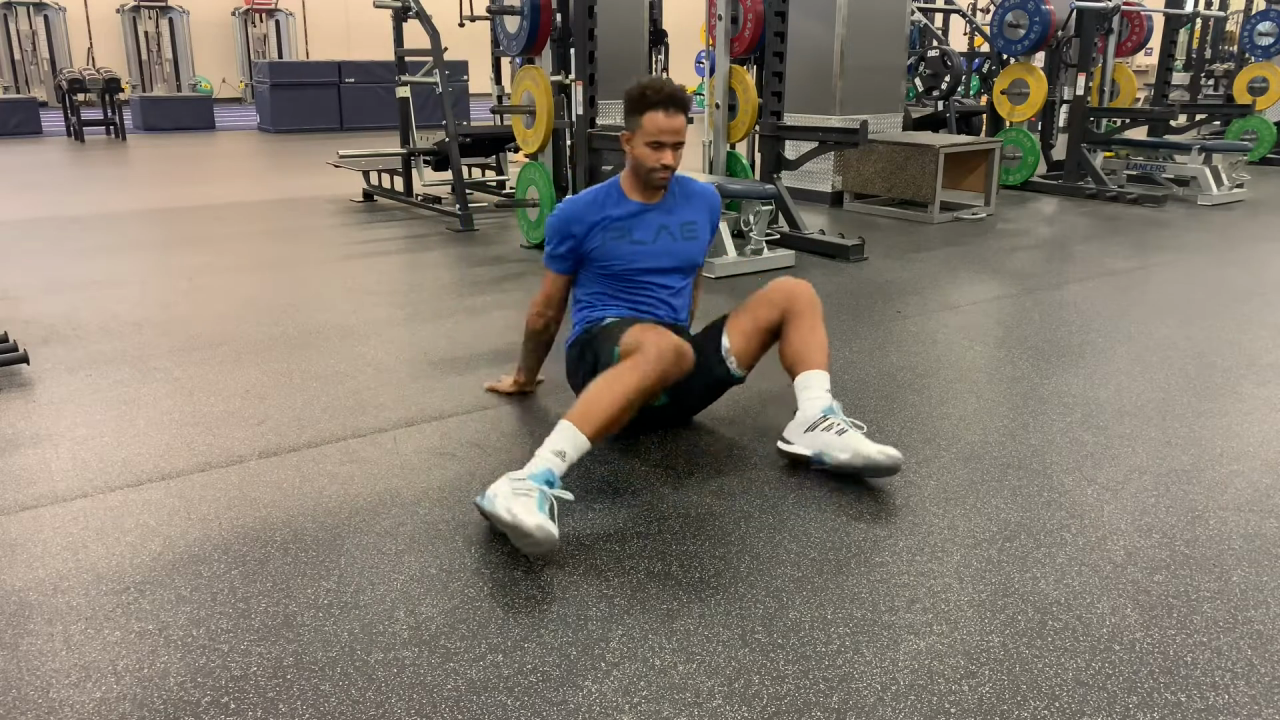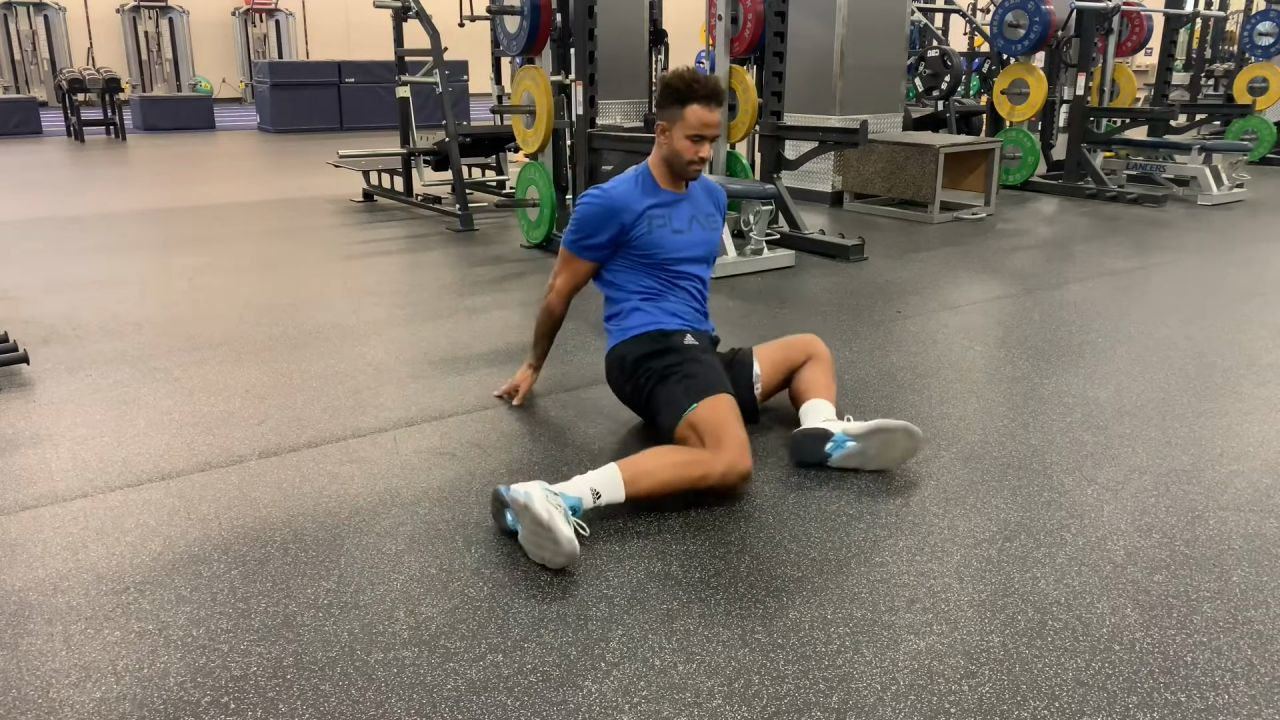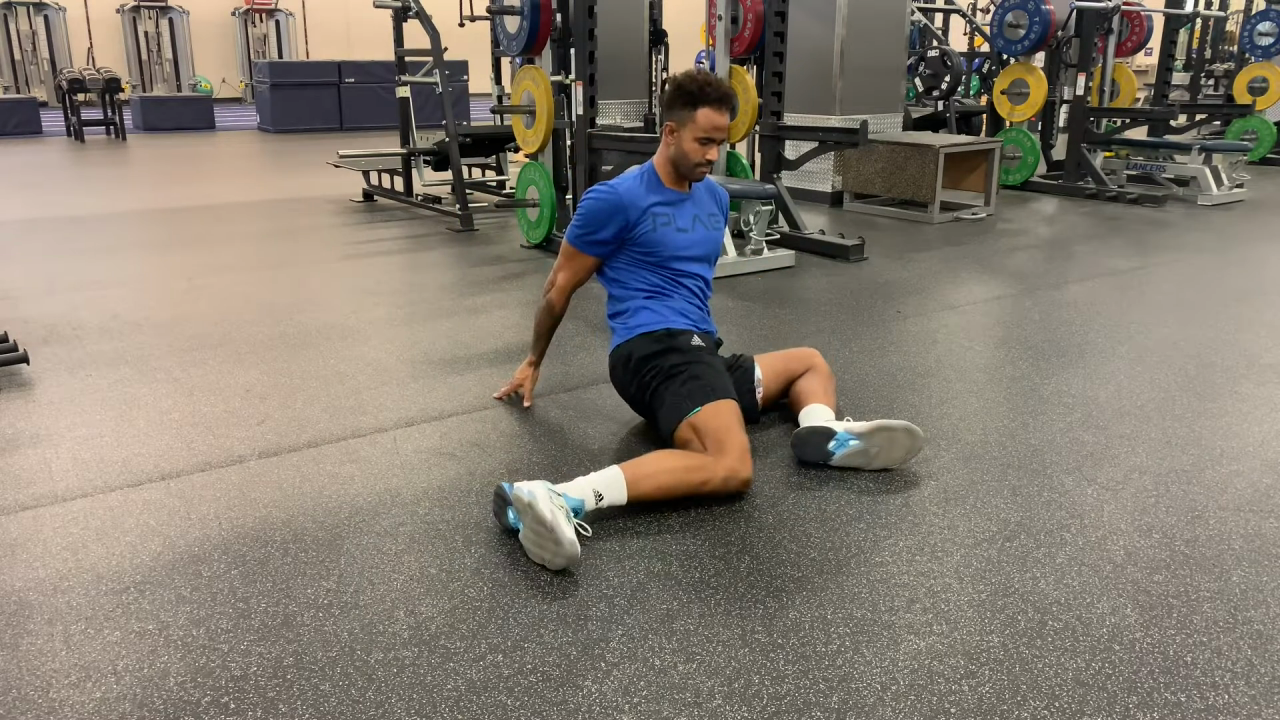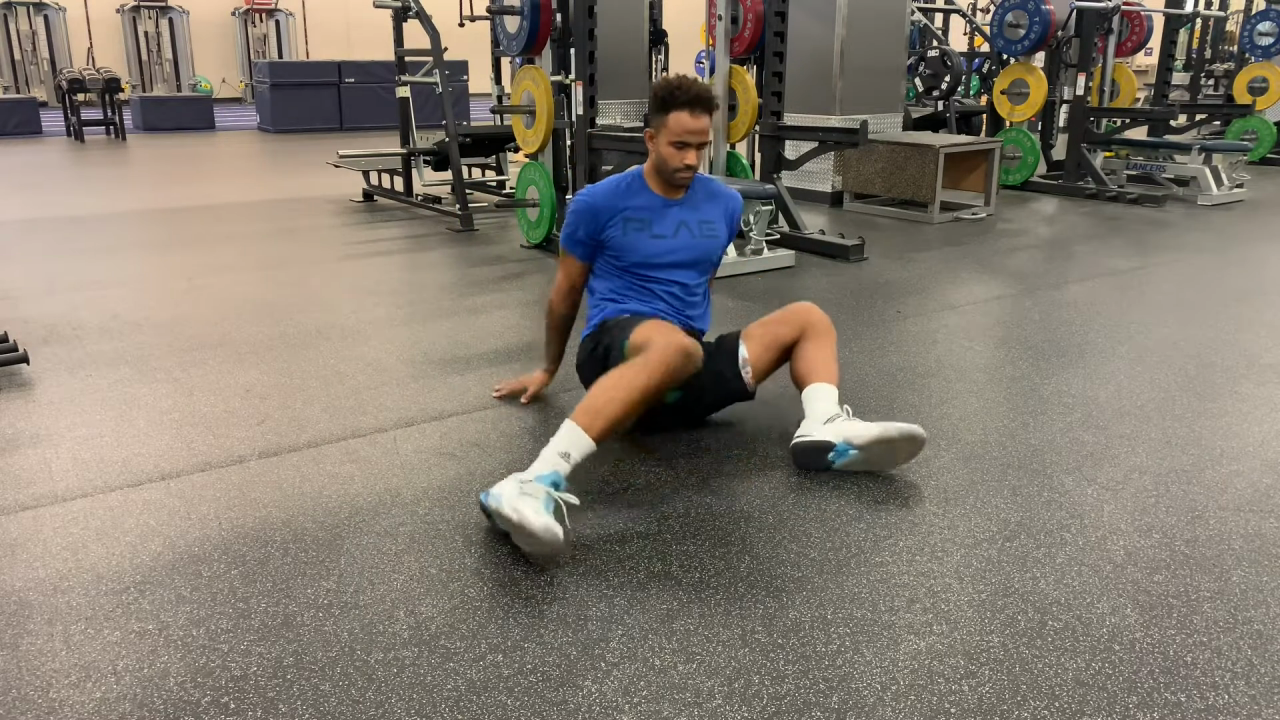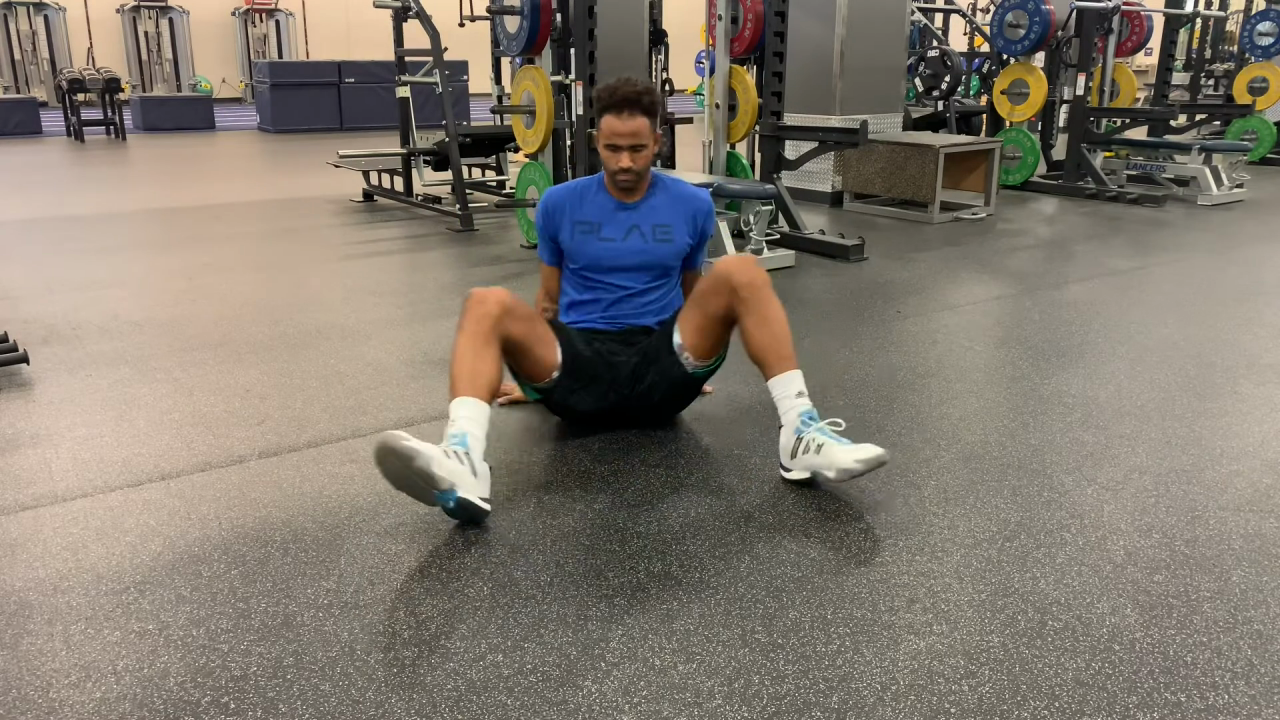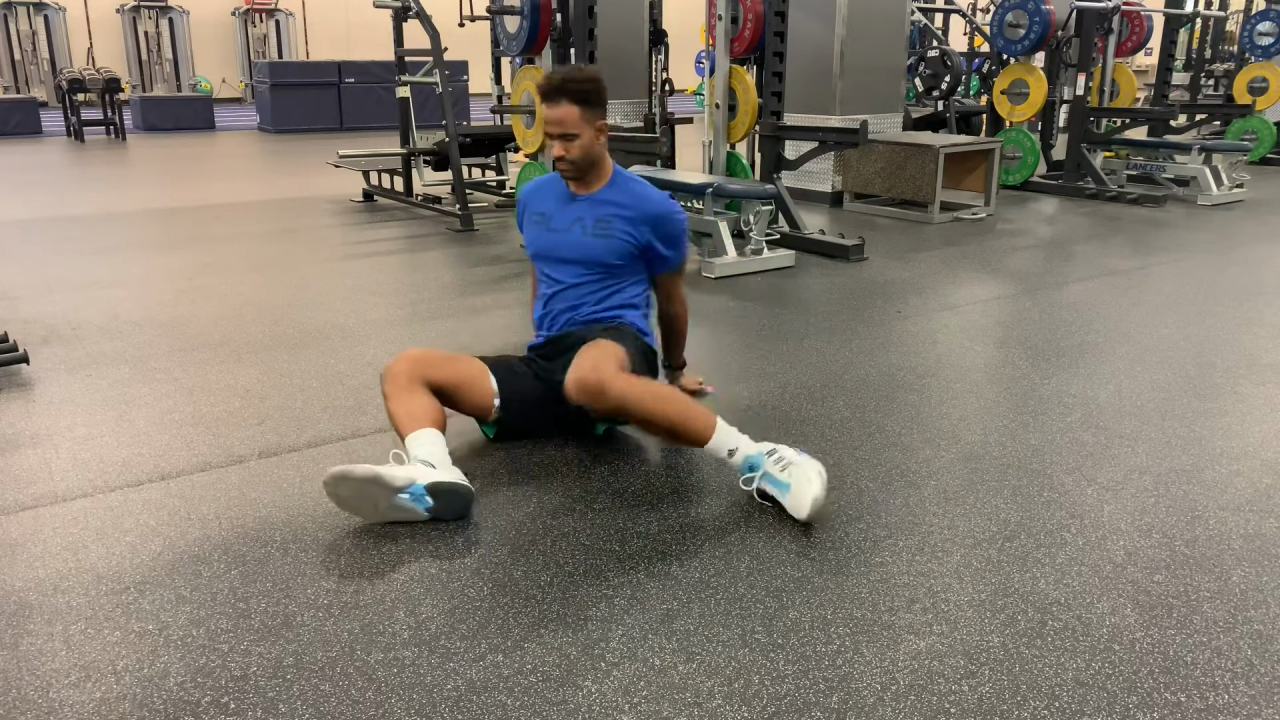
dt=0.5s
person 1, frame 1
left shoulder: (704, 201)
right shoulder: (579, 214)
right elbow: (548, 308)
right wrist: (526, 374)
left hip: (672, 346)
right hip: (605, 352)
left knee: (794, 293)
right knee: (669, 352)
left ankle: (816, 426)
right ankle: (532, 482)
person 1, frame 2
left shoulder: (712, 197)
right shoulder: (611, 202)
right elbow: (560, 290)
right wrist: (534, 366)
left hip: (693, 350)
right hip: (651, 351)
left knee: (810, 349)
right knee: (730, 464)
left ankle: (825, 433)
right ankle: (557, 499)
person 1, frame 3
left shoulder: (714, 199)
right shoulder: (616, 199)
right elbow: (561, 285)
right wrist: (533, 361)
left hip: (694, 352)
right hip: (659, 350)
left knee: (810, 363)
right knee: (729, 471)
left ankle: (825, 434)
right ankle: (559, 500)
person 1, frame 4
left shoulder: (725, 203)
right shoulder: (599, 203)
right elbow: (565, 290)
right wrist: (548, 369)
left hip: (689, 350)
right hip: (618, 348)
left knee: (808, 319)
right knee: (674, 348)
left ankle: (826, 433)
right ankle: (537, 485)
person 1, frame 5
left shoulder: (691, 206)
right shoulder: (560, 205)
left wrist: (693, 366)
right wrist: (544, 370)
left hip: (662, 367)
right hip: (586, 365)
left knee: (738, 271)
right knee: (485, 304)
left ankle: (804, 435)
right ankle: (463, 468)
person 1, frame 6
left shoulder: (652, 210)
right shoulder: (533, 198)
left elbow: (670, 299)
left wrist: (675, 369)
left hip: (612, 362)
right hip: (544, 365)
left knee: (591, 378)
right knee: (405, 371)
left ankle: (757, 461)
right ankle: (432, 479)
